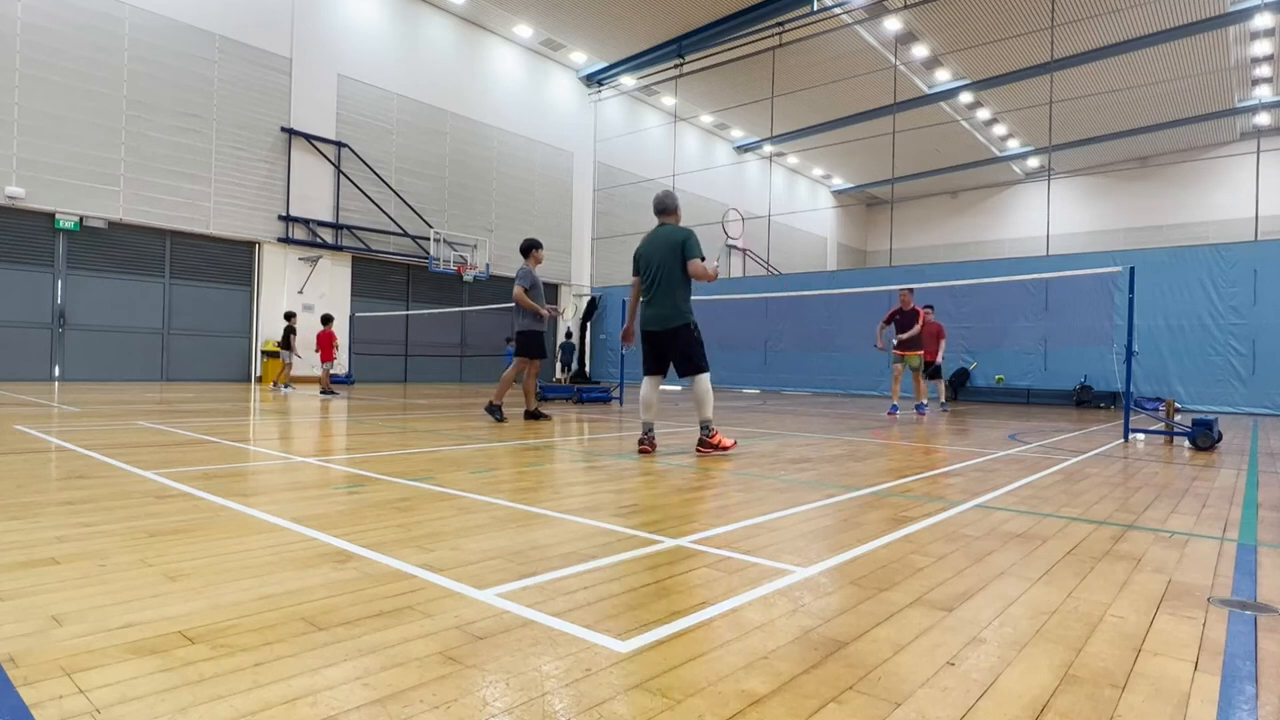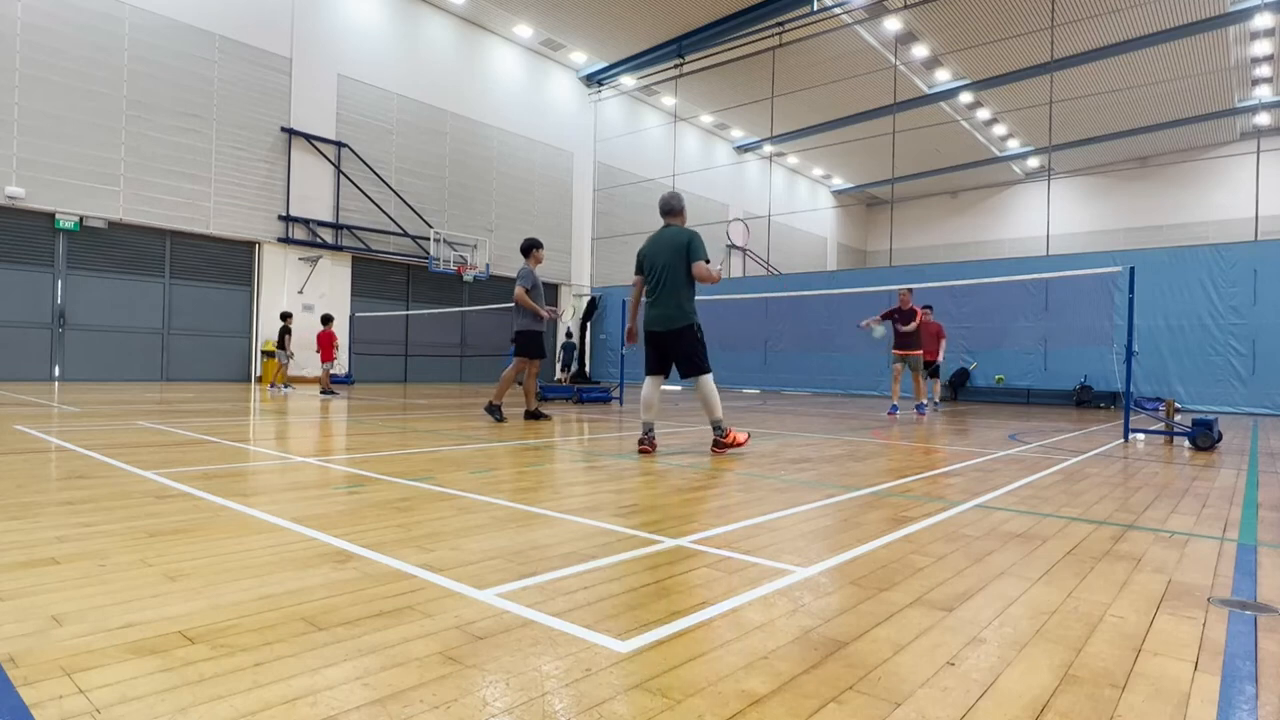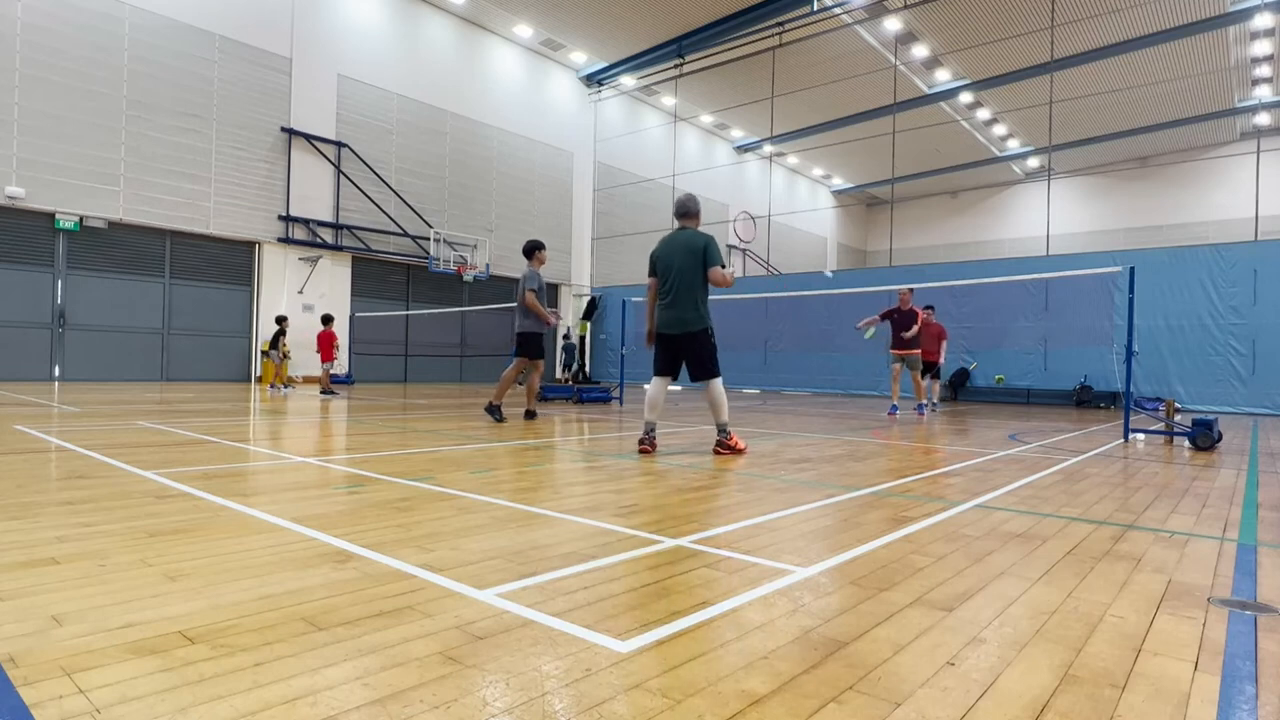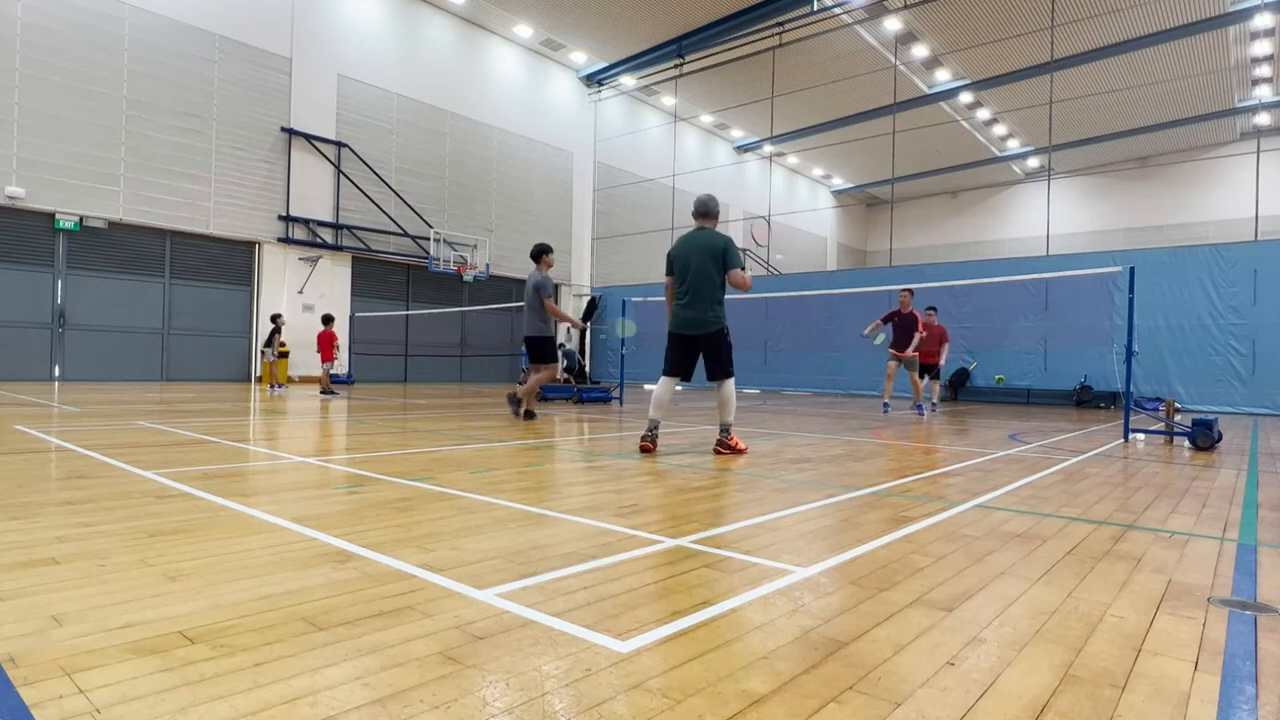
dt=0.2s
person 1, frame 1
left shoulder: (644, 244)
right shoulder: (685, 235)
left elbow: (635, 286)
right elbow: (696, 270)
left wrist: (629, 323)
right wrist: (711, 273)
left hip: (649, 321)
right hip: (679, 319)
left knee: (651, 377)
right knee: (699, 373)
left ankle: (646, 436)
right ankle: (707, 435)
person 1, frame 2
left shoulder: (648, 244)
right shoulder: (689, 237)
left elbow: (637, 286)
right elbow: (700, 273)
left wrist: (632, 322)
right wrist: (714, 275)
left hip: (653, 322)
right hip: (682, 320)
left knee: (653, 377)
right knee: (702, 375)
left ankle: (647, 436)
right ankle: (721, 434)
person 1, frame 3
left shoulder: (661, 246)
right shoulder: (705, 241)
left elbow: (652, 288)
right elbow: (716, 278)
left wrist: (651, 324)
right wrist: (728, 278)
left hip: (665, 325)
right hip: (695, 324)
left knee: (660, 378)
right knee: (712, 379)
left ankle: (648, 435)
right ankle: (724, 438)
person 1, frame 4
left shoulder: (678, 245)
right shoulder: (724, 243)
left elbow: (669, 287)
right elbow: (736, 280)
left wrist: (673, 318)
right wrist: (747, 281)
left hip: (680, 324)
right hip: (712, 324)
left knee: (669, 377)
right knee: (724, 379)
left ankle: (650, 433)
right ankle: (725, 438)
person 2, frame 1
left shoulder: (531, 273)
right shoulder: (526, 271)
right elbow: (517, 294)
left wrist: (545, 308)
right wrist: (540, 310)
left hip: (535, 329)
right hip: (528, 328)
left knee: (533, 369)
right knee: (519, 365)
left ankle: (531, 409)
right ankle: (495, 403)
person 2, frame 2
left shoulder: (530, 273)
right shoulder: (527, 271)
right elbow: (519, 295)
left wrist: (543, 309)
right wrist: (540, 311)
left hip: (534, 329)
right hip: (527, 328)
left knee: (532, 369)
right knee: (518, 366)
left ankle: (531, 409)
right ankle: (494, 404)
person 2, frame 3
left shoulder: (531, 274)
right shoulder: (533, 274)
right elbow: (529, 300)
left wrist: (546, 312)
right wrist: (548, 318)
left hip: (531, 329)
right hip: (531, 329)
left knee: (537, 369)
right knee: (517, 367)
left ankle: (530, 409)
right ankle: (494, 404)
person 2, frame 4
left shoulder: (533, 277)
right shoulder: (545, 279)
right elbow: (549, 307)
left wrist: (561, 318)
right wrist: (571, 321)
left hip: (530, 332)
right hip: (542, 333)
left knee: (537, 370)
right knee: (549, 371)
left ankle: (528, 409)
right ankle: (518, 396)
